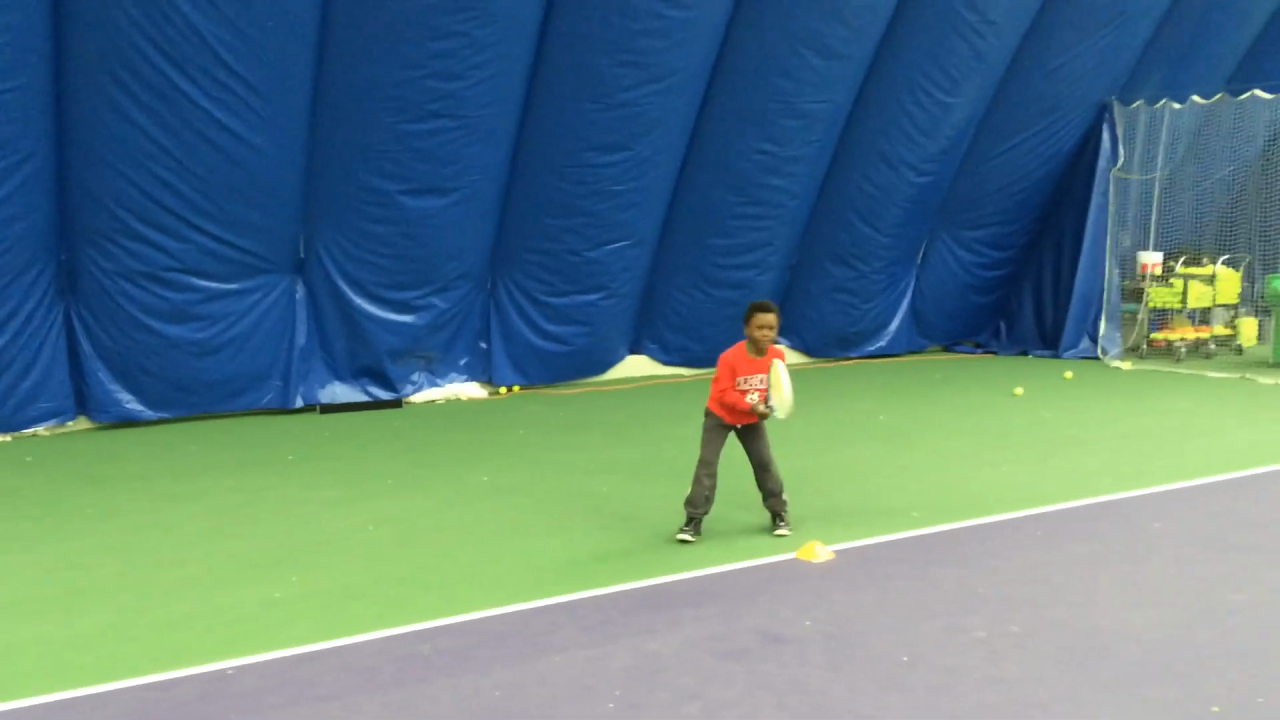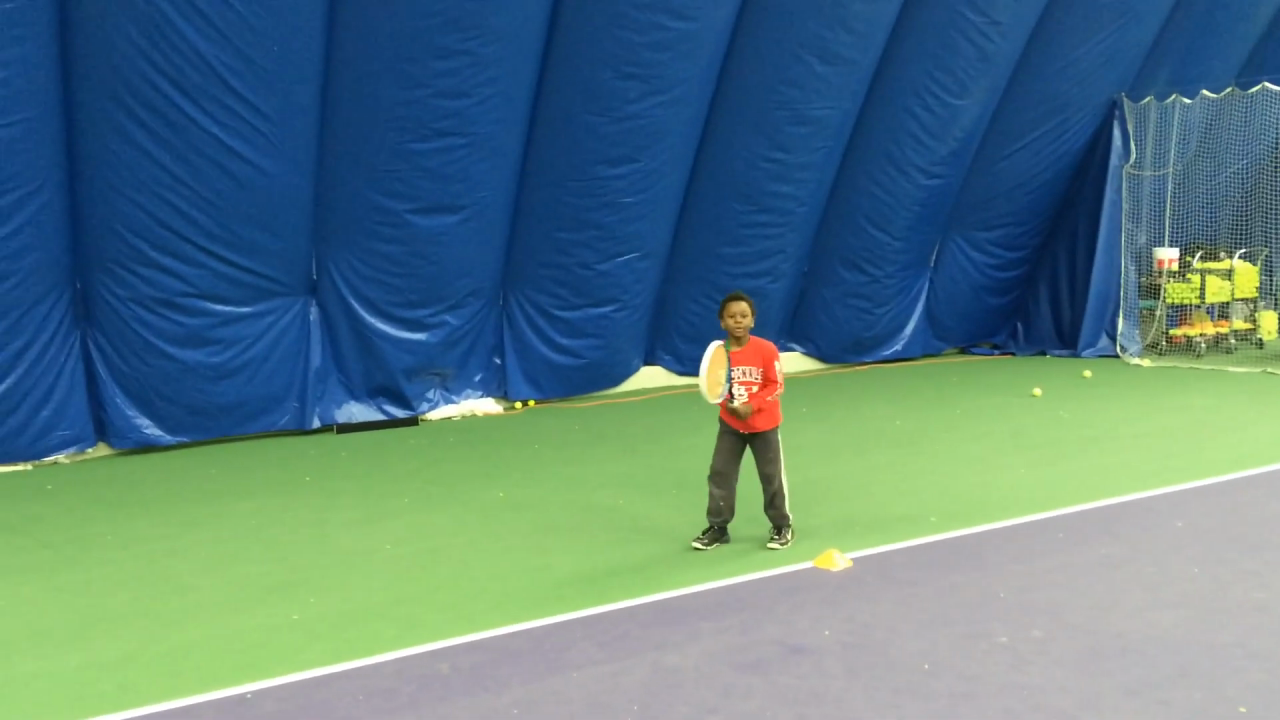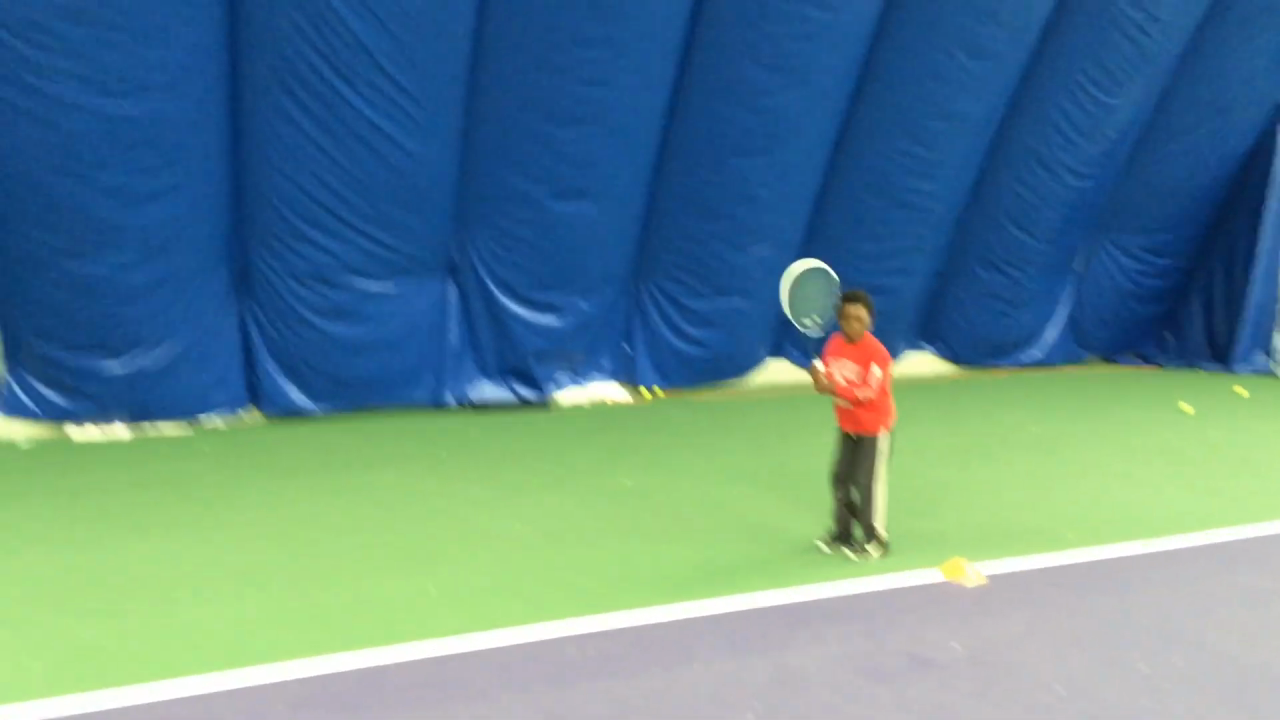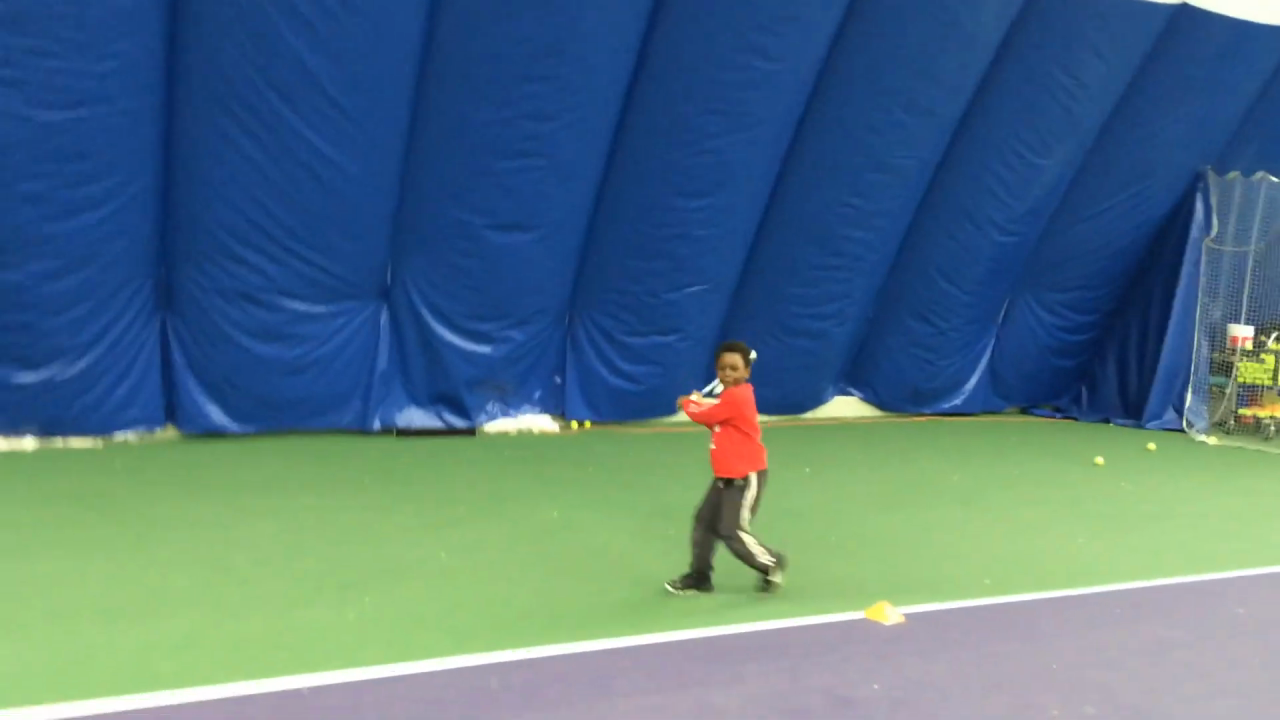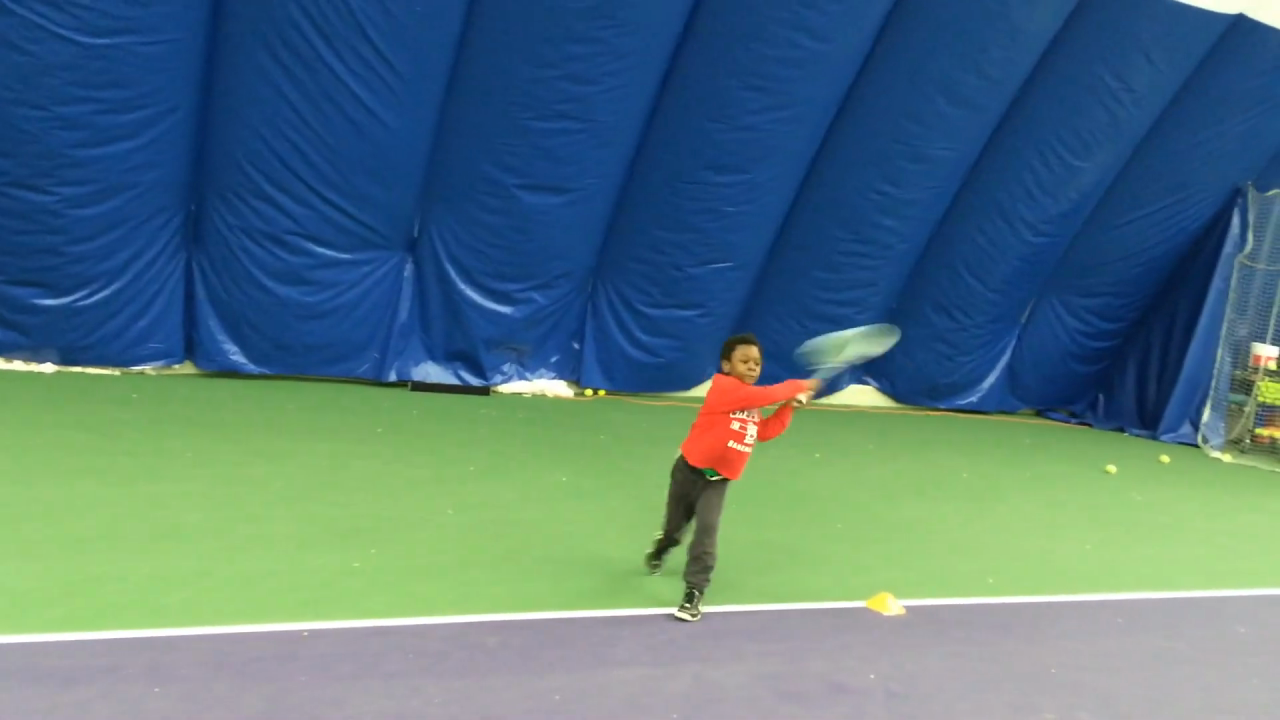
dt=0.7s
person 1, frame 1
left shoulder: (777, 356)
right shoulder: (730, 357)
left elbow: (772, 388)
right elbow: (724, 393)
left wrist: (764, 407)
right wrist: (748, 407)
left hip: (753, 418)
right hip: (720, 415)
left knee: (765, 463)
right knee: (707, 464)
left ankle: (778, 513)
right ankle: (694, 519)
person 1, frame 2
left shoulder: (766, 349)
left elbow: (776, 386)
left wrist: (753, 406)
right wrist: (730, 405)
left hip: (764, 424)
right hip: (730, 424)
left knee: (771, 476)
right knee: (719, 473)
left ankle: (782, 526)
right ankle: (718, 527)
person 1, frame 3
left shoulder: (876, 351)
right shoulder: (833, 343)
left elbow: (870, 391)
right elbow: (826, 375)
left wrist: (832, 387)
right wrist: (820, 378)
left hip: (874, 428)
right hip: (849, 426)
left knee: (869, 482)
right knee: (841, 476)
left ankle: (875, 538)
right ankle: (844, 531)
person 1, frame 4
left shoulder: (736, 397)
right shoulder: (731, 395)
left elbow: (703, 415)
right elbow: (713, 418)
left wrist: (686, 403)
right wrist: (696, 403)
left hip: (746, 476)
right hip: (726, 476)
left knee: (733, 530)
right knee: (704, 521)
left ankle: (770, 565)
right ankle: (699, 576)
person 1, frame 5
left shoulder: (755, 401)
right shoulder: (721, 386)
left elbow: (768, 433)
right elbow: (762, 395)
left wrist: (790, 403)
right wrist: (798, 388)
left hip: (720, 476)
right hip: (691, 467)
left knee: (707, 530)
right knee: (676, 521)
left ankle: (694, 591)
right ankle: (662, 546)
